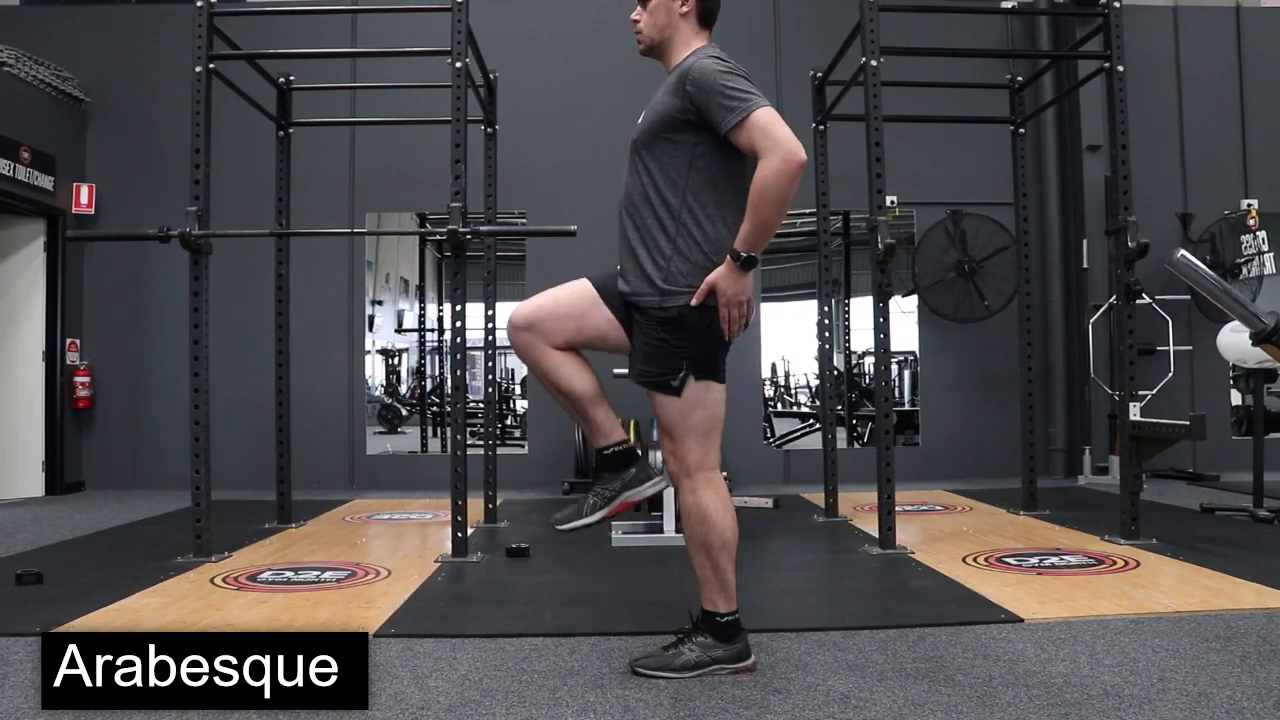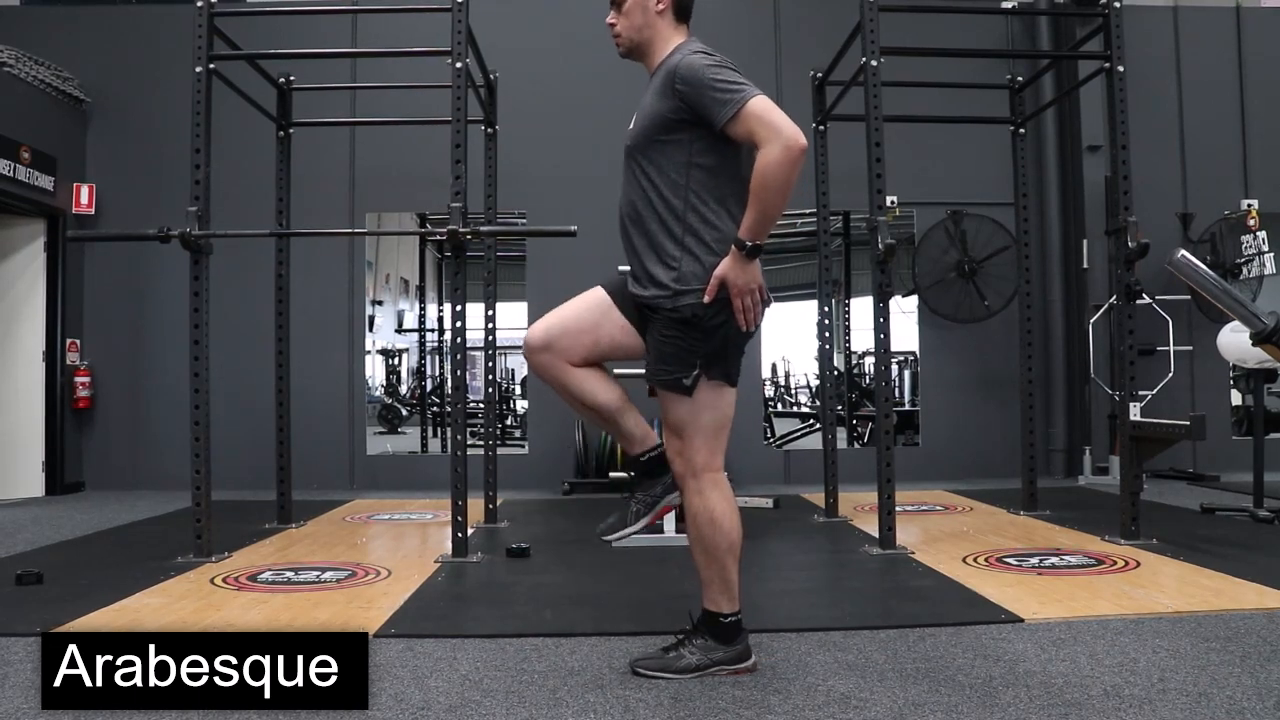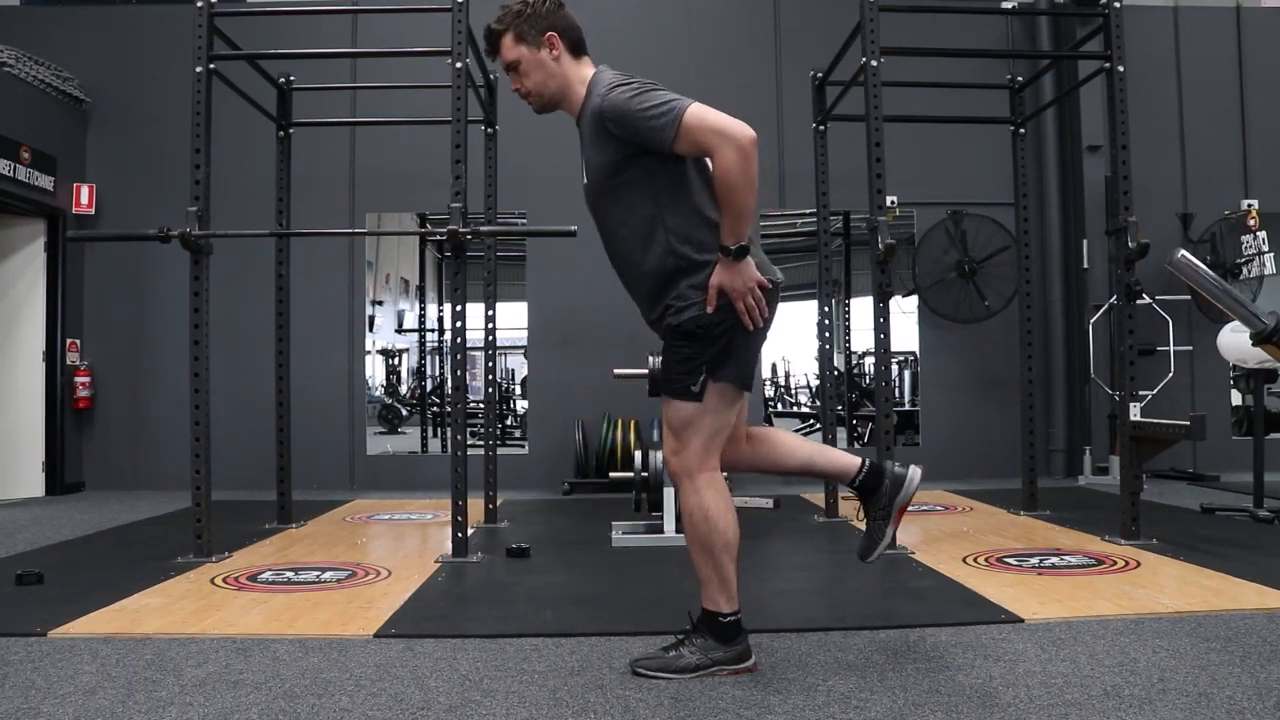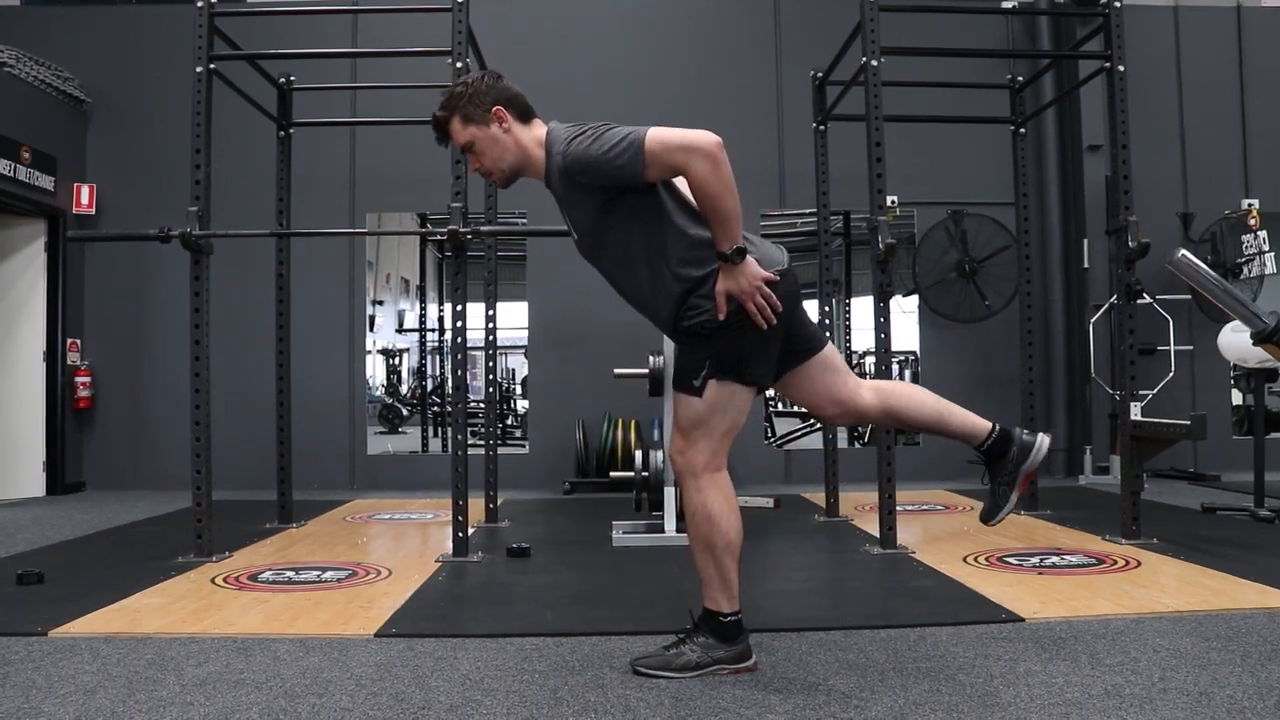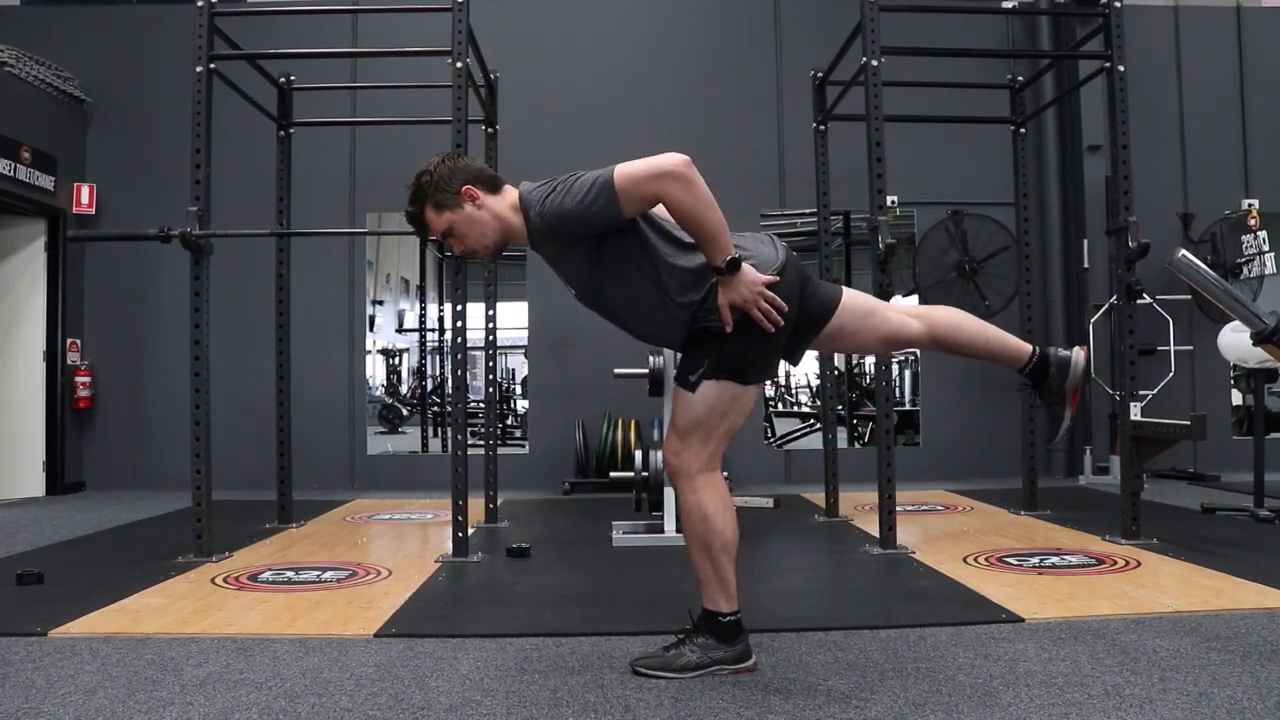
dt=1s
person 1, frame 1
left shoulder: (705, 71)
right shoulder: (682, 84)
left elbow: (785, 155)
left wrist: (739, 262)
left hip: (687, 296)
right hip: (648, 289)
left knee: (691, 466)
right knee: (529, 325)
left ankle: (723, 634)
right ankle: (620, 462)
person 1, frame 2
left shoulder: (691, 68)
right shoulder: (668, 82)
left elbow: (785, 142)
left wrist: (745, 251)
left hip: (700, 292)
right hip: (660, 288)
left knee: (698, 465)
right knee: (546, 345)
left ankle: (723, 635)
right ankle: (654, 466)
person 1, frame 3
left shoulder: (614, 101)
right shoulder: (596, 115)
left elbow: (735, 140)
right elbow: (700, 165)
left wrist: (735, 255)
left hip: (714, 298)
right hip: (701, 299)
left knee: (689, 461)
right knee: (721, 446)
left ankle: (722, 635)
right ankle: (873, 478)
person 1, frame 4
left shoulder: (577, 151)
right shoulder: (571, 165)
left elbow: (702, 148)
right elbow: (677, 181)
left wrist: (731, 257)
left hip: (727, 298)
right hip: (746, 293)
left knee: (695, 460)
right knee: (851, 401)
left ankle: (723, 632)
right ankle: (1003, 444)
person 1, frame 5
left shoulder: (554, 209)
right shoulder: (552, 220)
left elbow: (672, 170)
right elbow: (653, 195)
left wrist: (727, 269)
left hip: (738, 297)
right hip: (759, 281)
left knee: (690, 460)
right knee: (899, 326)
left ankle: (723, 635)
right ankle: (1047, 365)
